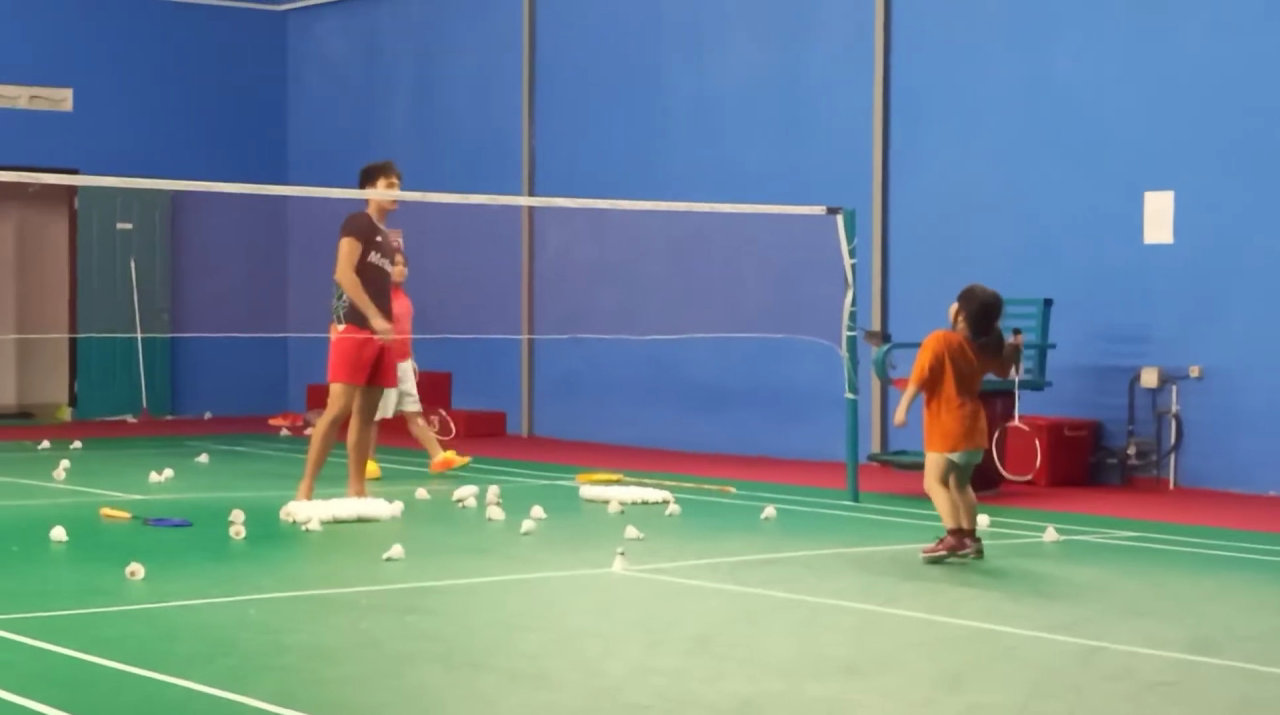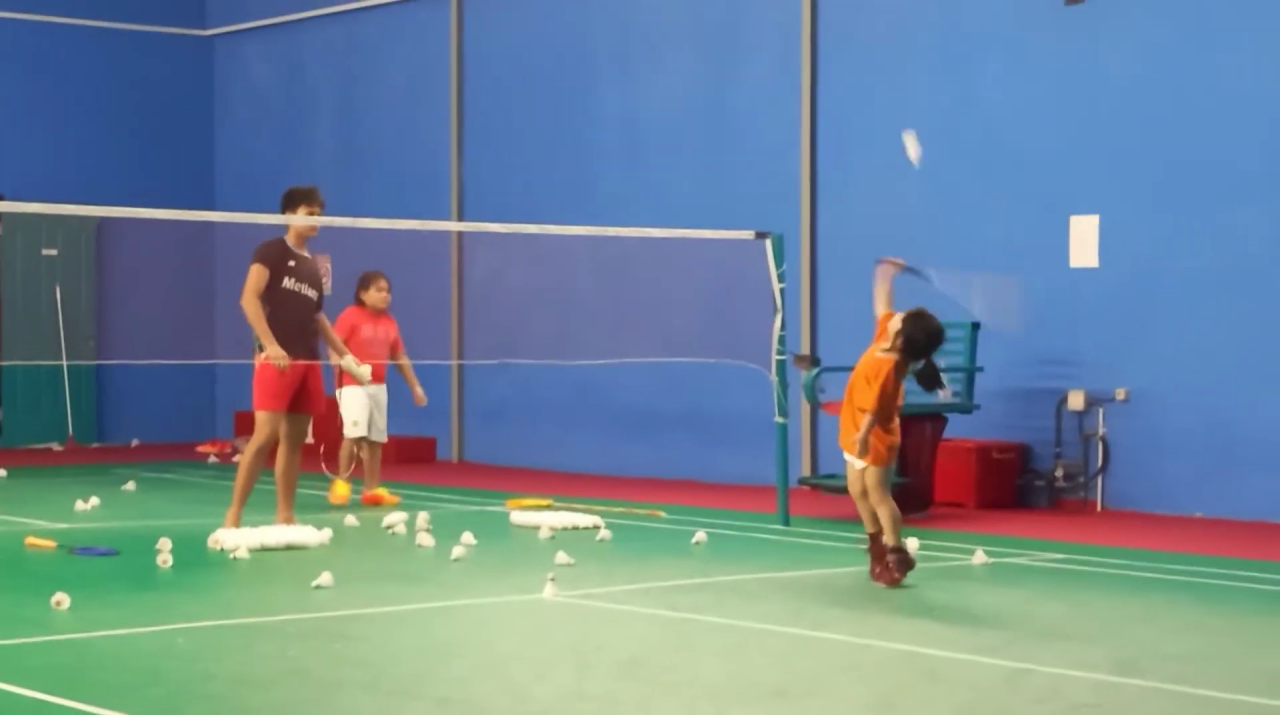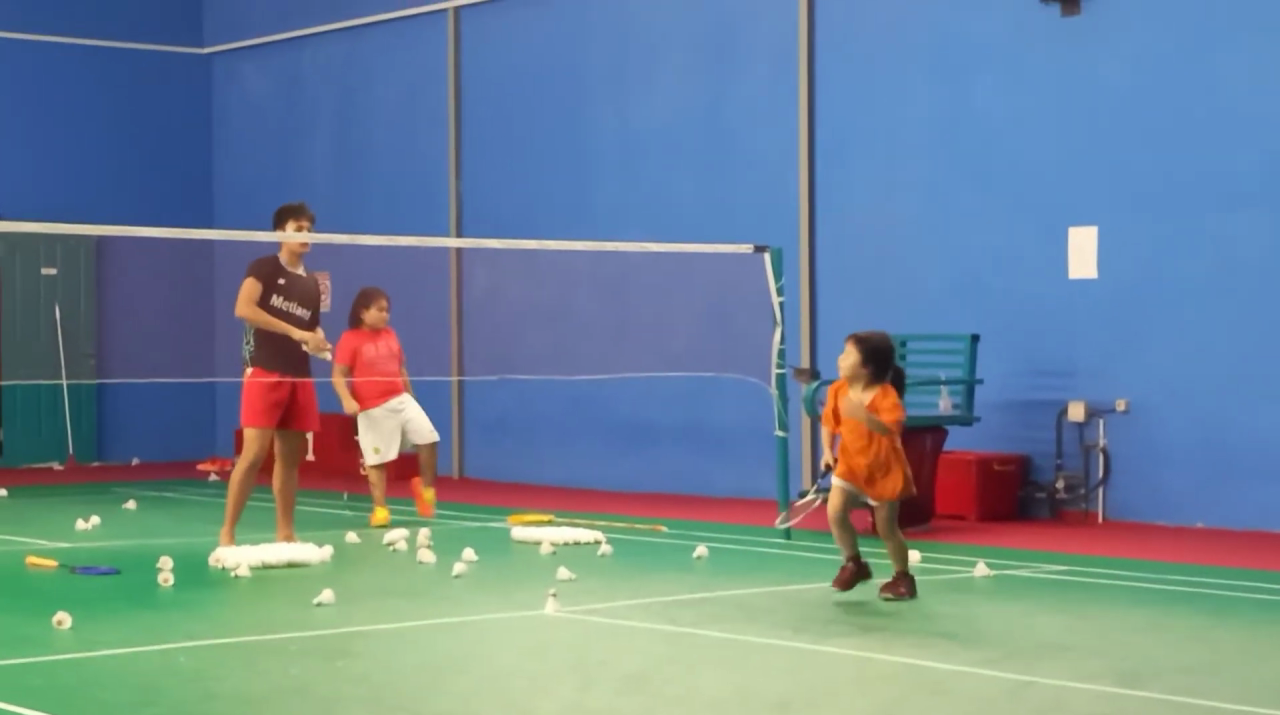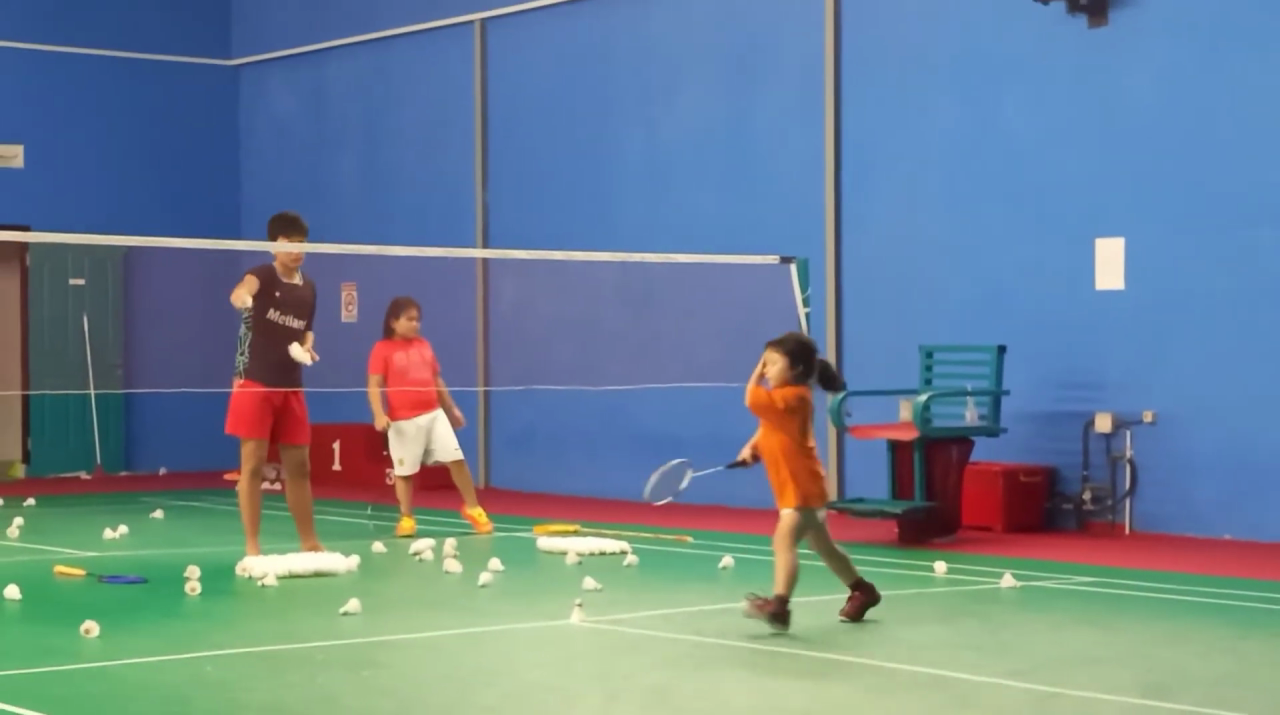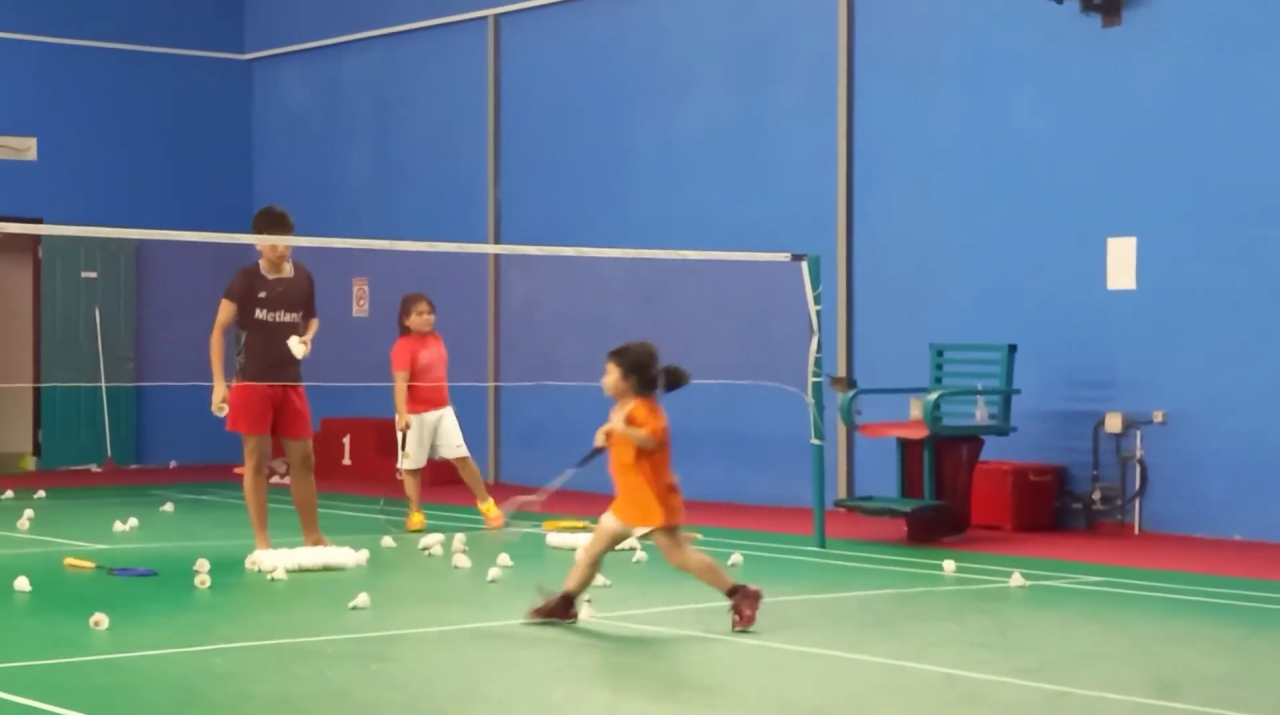
dt=0.5s
person 1, frame 1
left shoulder: (388, 240)
right shoulder: (357, 224)
right elbow: (344, 273)
right wrist: (375, 318)
left hip: (379, 334)
right hip: (353, 329)
left knee: (366, 413)
right knee: (338, 409)
left ankle: (356, 488)
right ankle: (306, 487)
person 1, frame 2
left shoulder: (314, 266)
right shoulder: (271, 251)
right elbow: (249, 299)
left wrist: (344, 353)
right wrist: (271, 346)
left hip: (309, 361)
right hip: (277, 358)
left knee: (294, 439)
right knee: (265, 436)
left ankle: (285, 515)
right ankle: (234, 513)
person 1, frame 3
left shoulder: (311, 283)
right shoulder: (264, 268)
right elbow: (243, 309)
left wrist: (319, 341)
right wrist: (294, 332)
left hip: (299, 377)
right hip: (263, 373)
left knee: (290, 456)
right knee: (254, 454)
left ankle: (285, 532)
right ankle: (227, 533)
person 1, frame 4
left shoulder: (308, 288)
right shoulder: (262, 275)
right elbow: (241, 292)
left wrist: (307, 348)
right wrist: (242, 296)
left hip: (291, 387)
right hip: (254, 384)
left knee: (299, 466)
right knee: (253, 464)
left ankle: (310, 543)
right ankle: (252, 546)
person 1, frame 5
left shoulder: (303, 278)
right shoulder: (245, 280)
right elbow: (219, 330)
left wrist: (307, 337)
right wrist: (219, 383)
left hip: (290, 382)
right hip: (252, 383)
left knee: (303, 459)
right knee: (257, 461)
left ankle: (313, 536)
right ankle: (262, 541)
person 2, frame 1
left shoulder: (939, 340)
right shoulder: (985, 348)
left elbow: (920, 376)
right elbow: (1004, 370)
left wrist: (904, 406)
right wrist: (1014, 349)
left hip: (946, 427)
right hip: (972, 427)
left knee: (934, 482)
right knee: (959, 484)
left ankle: (954, 536)
right ankle: (969, 537)
person 2, frame 2
left shoulder: (887, 368)
right shoulder: (885, 336)
left elbow: (874, 408)
right elbow: (881, 303)
left wrist: (863, 437)
right wrist: (885, 273)
left hip: (875, 438)
right hip: (855, 435)
left knee: (878, 494)
right knee: (858, 490)
left ankle: (896, 555)
right ankle: (878, 542)
person 2, frame 3
left shoulder: (885, 395)
right shoulder: (838, 390)
left elbow: (893, 425)
right elbow: (829, 422)
left wrist: (865, 417)
right wrist: (828, 451)
left hip: (885, 470)
right hip: (850, 466)
left knee: (886, 529)
right knee: (835, 513)
left ankle: (903, 577)
right ankle: (853, 563)
person 2, frame 4
left shoulder: (795, 396)
right shoulder: (781, 397)
left elbow: (752, 400)
right elbow: (766, 430)
left wrist: (757, 374)
right wrist: (752, 448)
left hip: (803, 487)
right hip: (790, 487)
left knee: (783, 542)
right knee: (822, 546)
left ankle: (779, 605)
right ankle: (862, 591)
person 2, frame 5
left shoulder: (644, 407)
right shoulder: (623, 407)
left elbow: (654, 439)
left wrist: (621, 429)
right wrist: (607, 433)
left hip: (654, 499)
right hip: (629, 499)
left knee: (680, 555)
right knee: (596, 545)
left ankle: (741, 596)
right ankle: (565, 602)
person 3, frame 1
left shoulder: (402, 295)
left wrist: (411, 361)
left hip: (403, 363)
left knee: (414, 413)
right knee: (374, 413)
left ankle: (440, 457)
person 3, frame 2
left shoulder: (390, 321)
right shoulder: (351, 315)
left elbow: (400, 357)
left wrist: (415, 386)
right wrist: (337, 359)
left hip: (378, 387)
right hip: (352, 385)
left knee: (375, 439)
right knee: (355, 434)
left ankle: (372, 489)
right ankle: (341, 482)
person 3, frame 3
left shoulder: (390, 335)
right shoulder: (350, 339)
right elbow: (338, 375)
left wrist: (409, 394)
right wrist: (347, 399)
left hip: (401, 400)
right hip: (371, 409)
left knee: (428, 440)
right knee: (377, 459)
left ankle: (425, 486)
right ankle: (380, 508)
person 3, frame 4
left shoulder: (424, 345)
right shoulder: (383, 349)
left elbow: (437, 380)
right elbow: (374, 386)
left wrist: (452, 408)
right wrist: (379, 414)
left hip: (434, 414)
right hip: (403, 420)
left knee: (456, 459)
right knee: (404, 471)
left ankle: (472, 508)
right ankle: (406, 518)
person 3, frame 5
left shoulder: (437, 340)
right shoulder: (403, 346)
right elbow: (400, 383)
right wrist: (402, 414)
left hip: (442, 411)
right hip: (415, 415)
left knee: (462, 456)
right knee: (412, 465)
left ankle: (485, 502)
right ankle: (415, 514)
